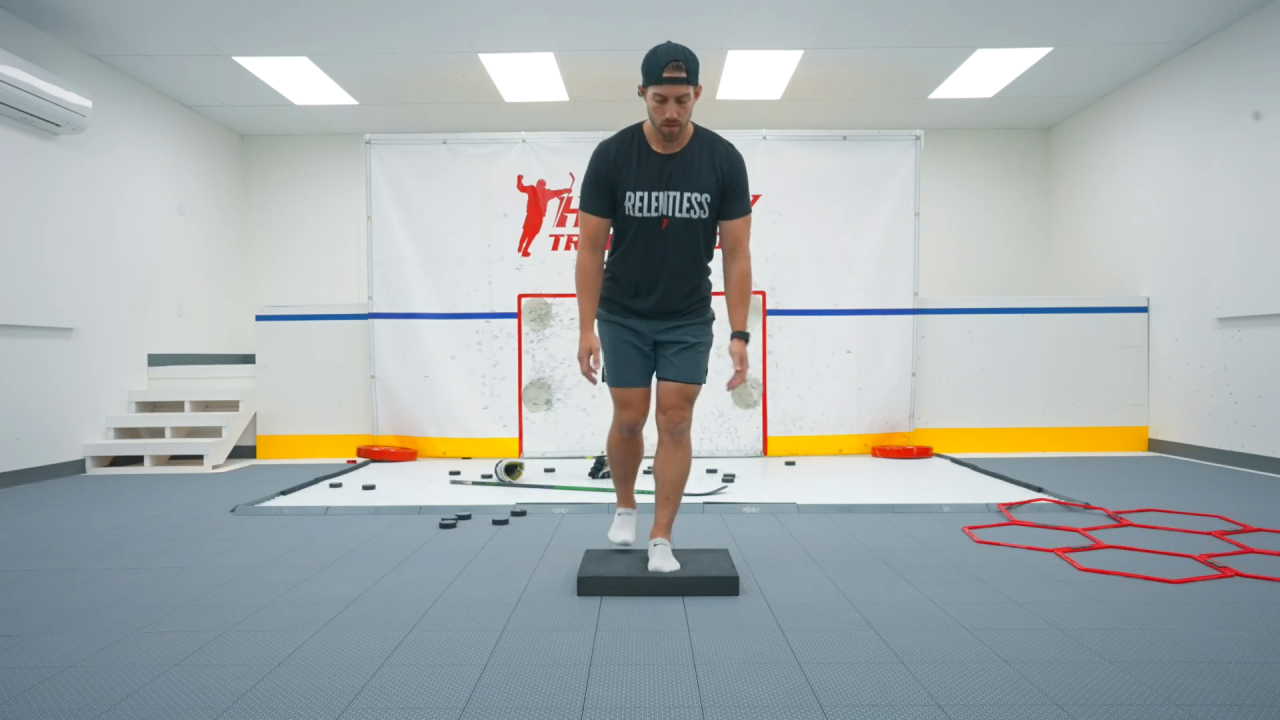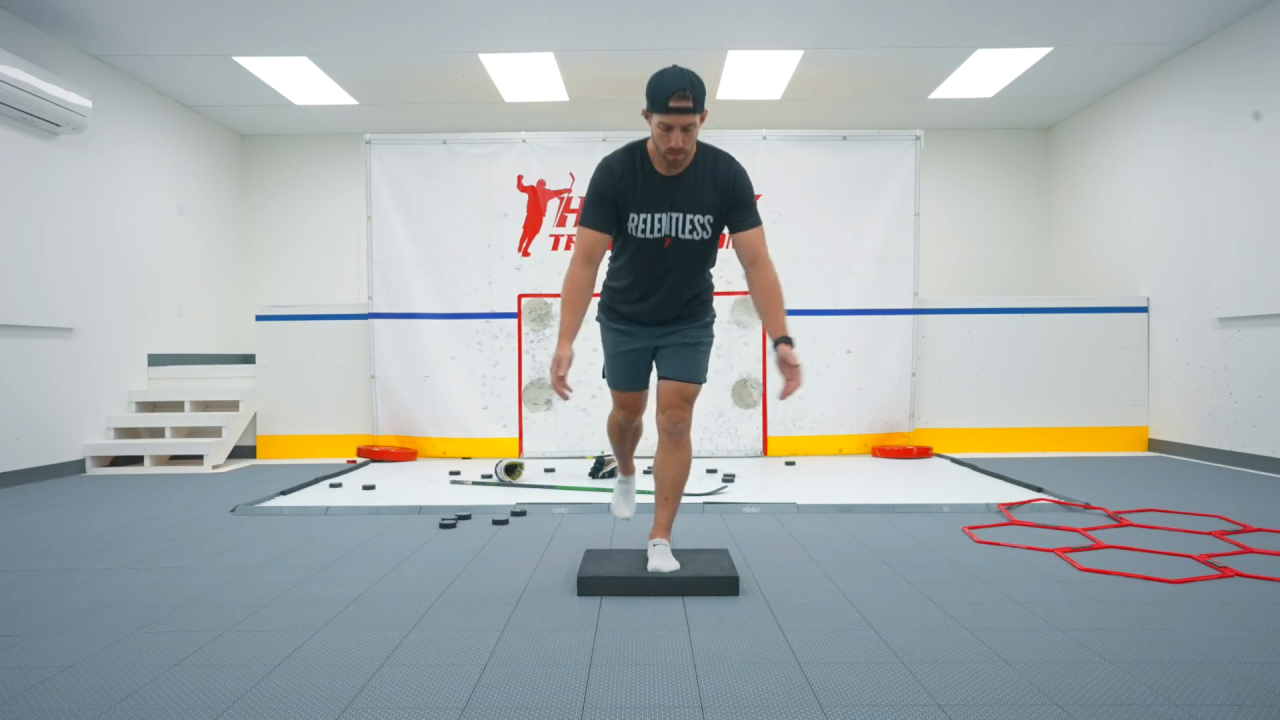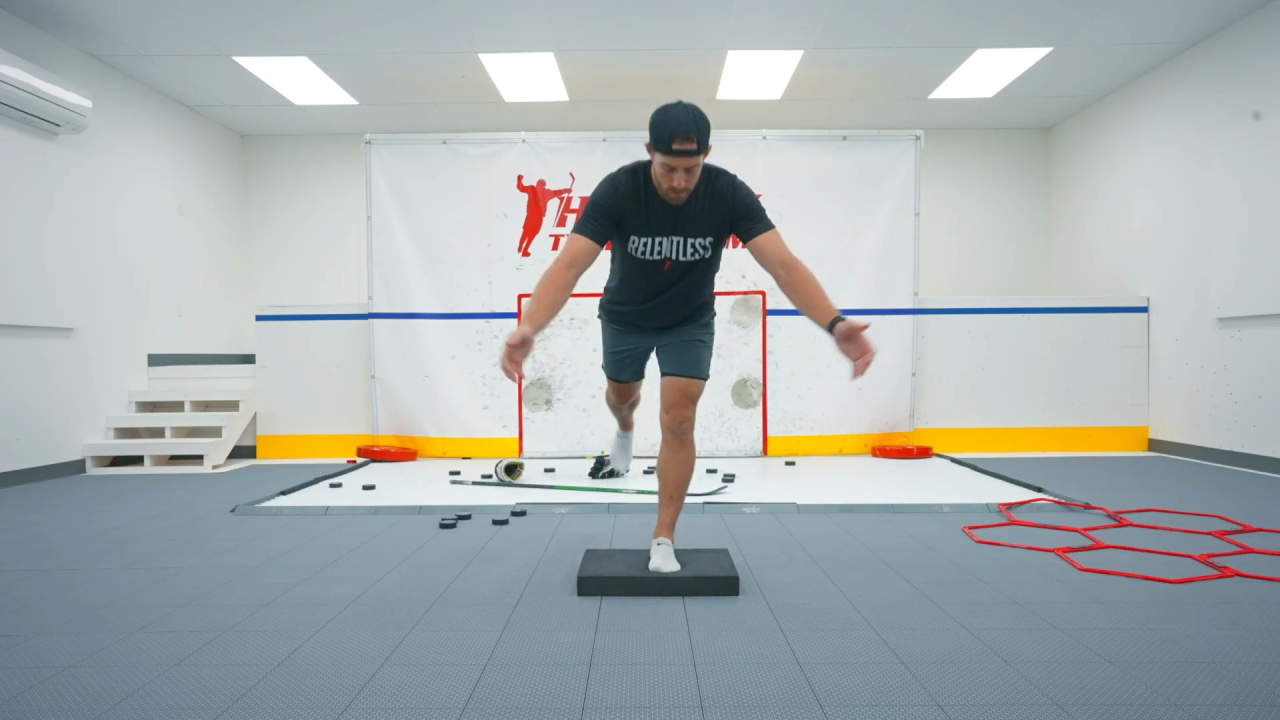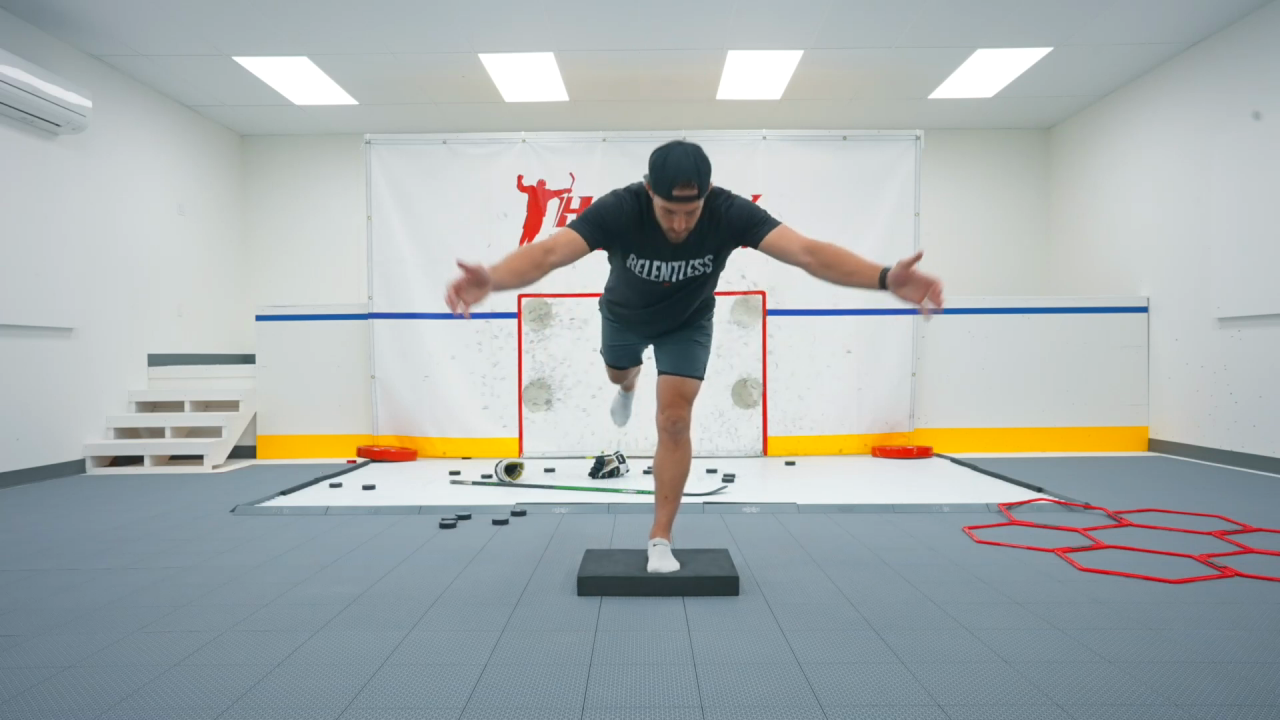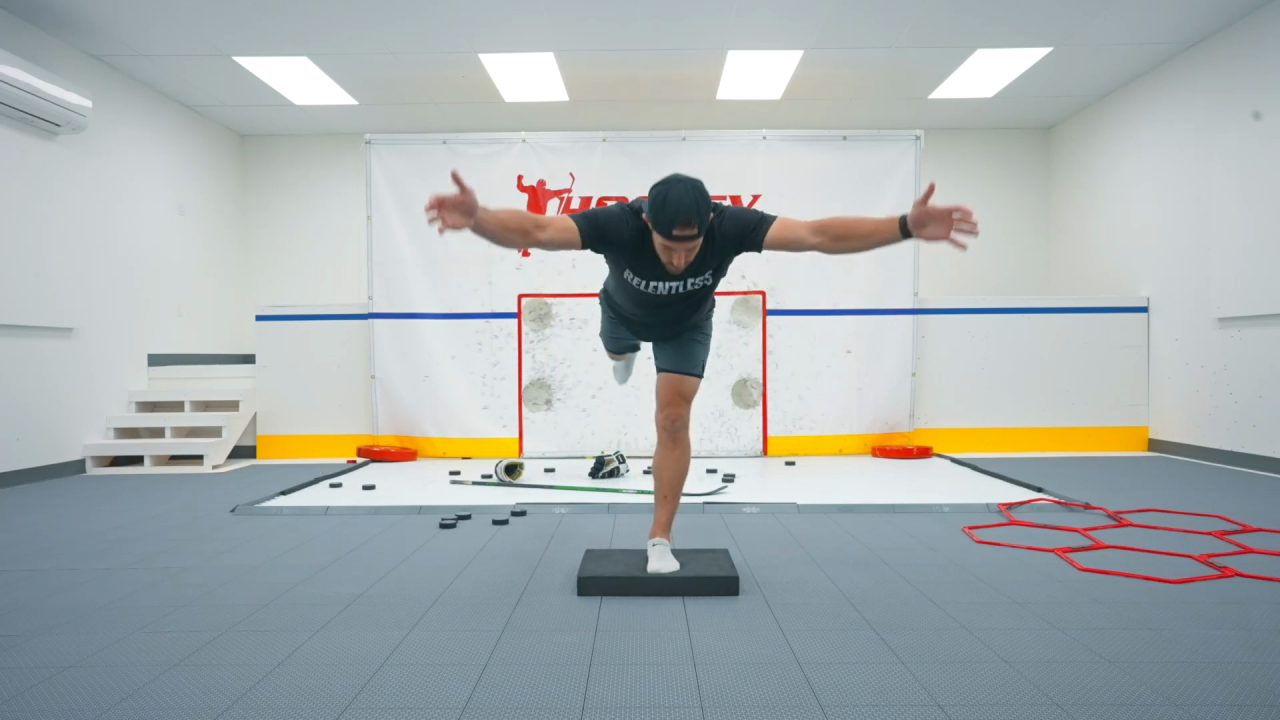
dt=0.2s
person 1, frame 1
left shoulder: (723, 159)
right shoulder: (611, 155)
left elbow: (737, 254)
right elbow: (590, 248)
left wrist: (740, 335)
right wrist: (586, 328)
left hip: (688, 317)
right hip: (623, 314)
left knee: (675, 422)
right knee: (629, 419)
left ankle: (661, 540)
right ankle: (625, 508)
person 1, frame 2
left shoulder: (726, 175)
right shoulder: (614, 172)
left elbow: (757, 263)
right elbow: (585, 261)
left wrist: (780, 340)
right wrist: (565, 341)
left hip: (688, 319)
right hip: (625, 316)
left knee: (675, 422)
right knee: (627, 413)
left ankle: (659, 540)
right ankle: (625, 476)
person 1, frame 3
left shoulder: (729, 194)
right shoulder: (617, 189)
left elbow: (783, 263)
right elbow: (569, 265)
left wrist: (833, 325)
right wrist: (528, 331)
left hip: (689, 320)
right hip: (625, 316)
left knee: (678, 421)
right knee: (622, 396)
left ankle: (662, 541)
right ankle: (623, 430)
person 1, frame 4
left shoulder: (730, 212)
right shoulder: (618, 209)
left elbow: (807, 251)
right elbow: (549, 251)
left wrist: (885, 279)
right wrist: (490, 281)
left hip: (687, 322)
right hip: (625, 315)
left knee: (674, 419)
right knee: (618, 373)
left ankle: (660, 540)
right ankle: (627, 384)
person 1, frame 5
left shoulder: (729, 226)
right shoulder: (618, 224)
left elbow: (818, 235)
right elbow: (536, 230)
left wrist: (905, 227)
right wrist: (477, 219)
left hip: (686, 325)
right hip: (625, 314)
left knee: (673, 419)
right knee: (619, 348)
left ankle: (659, 541)
right ankle: (626, 351)
